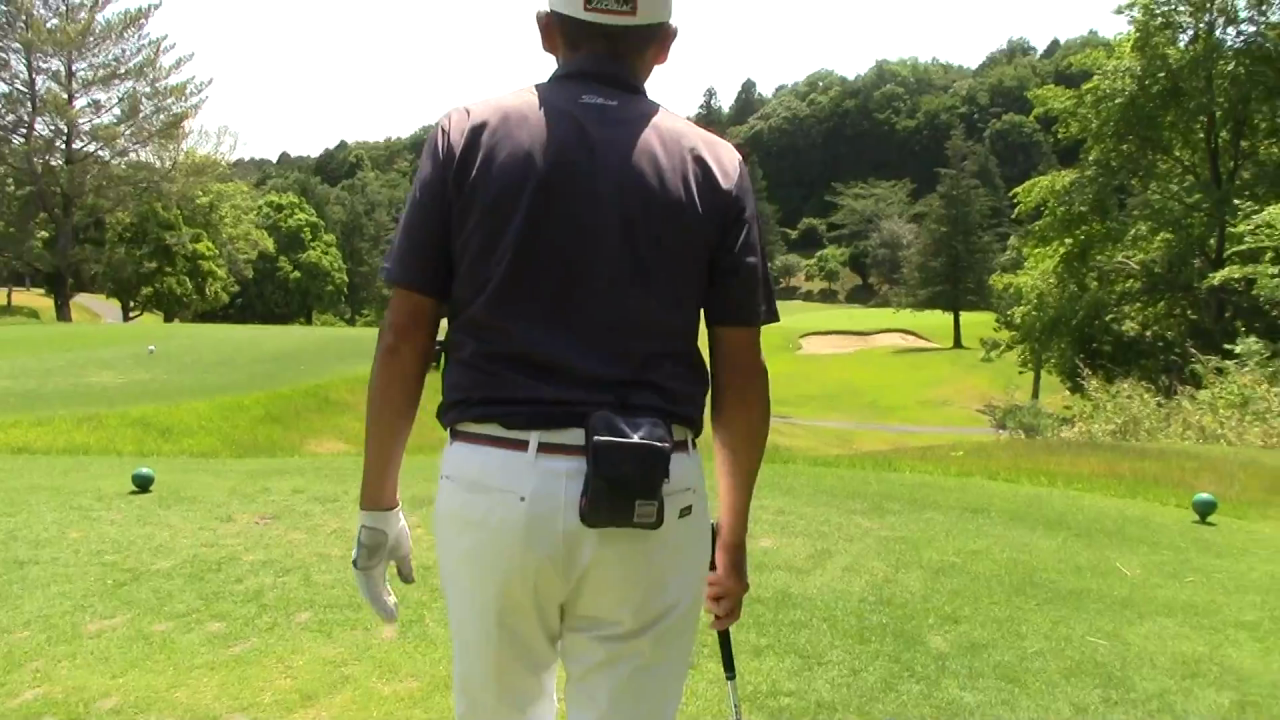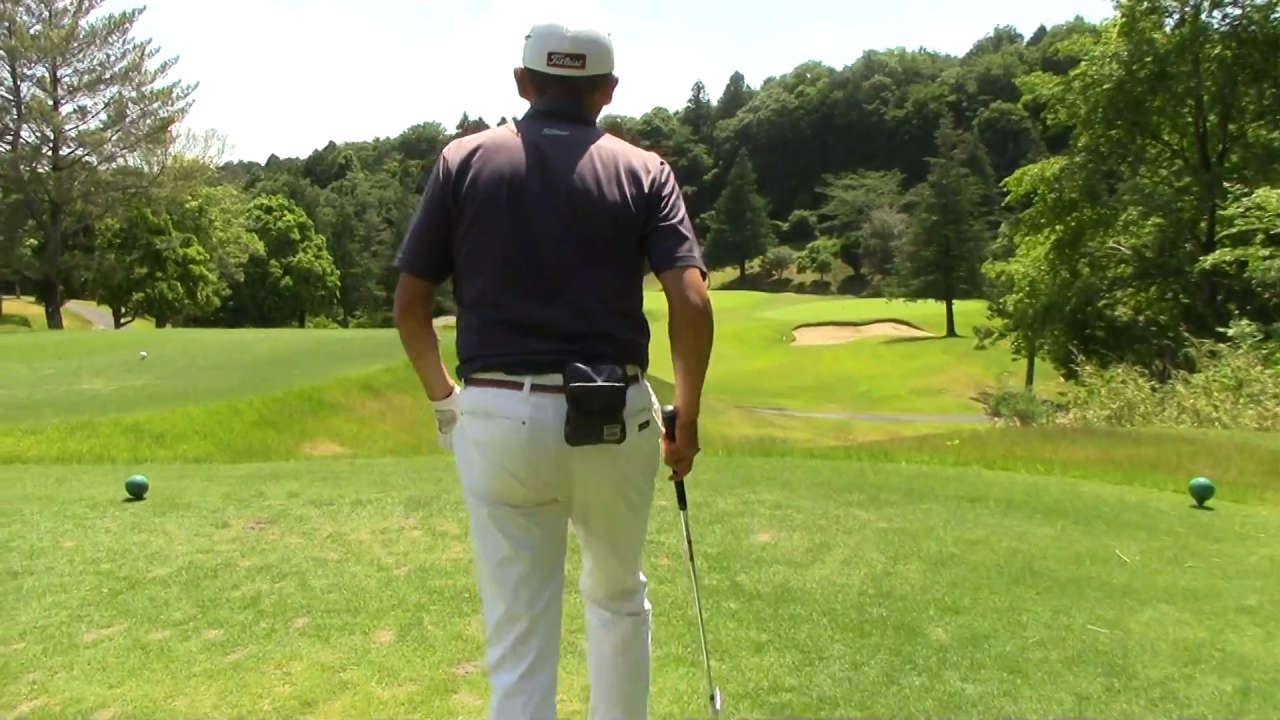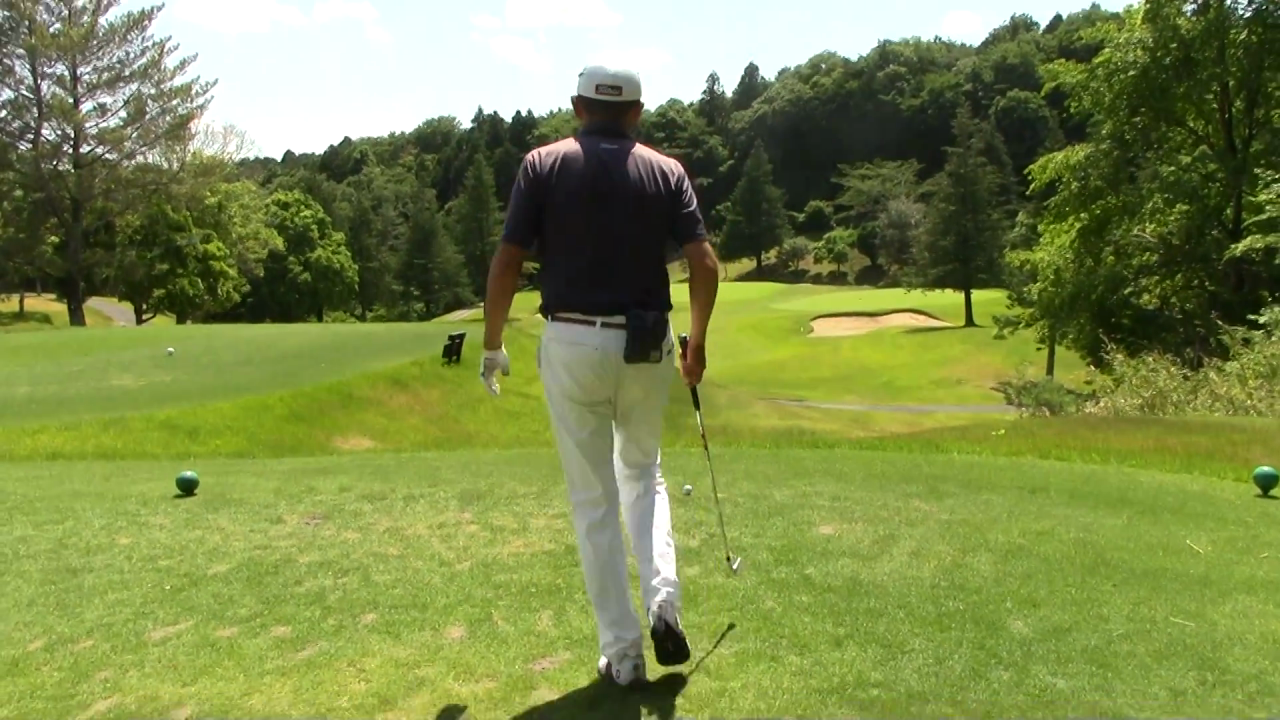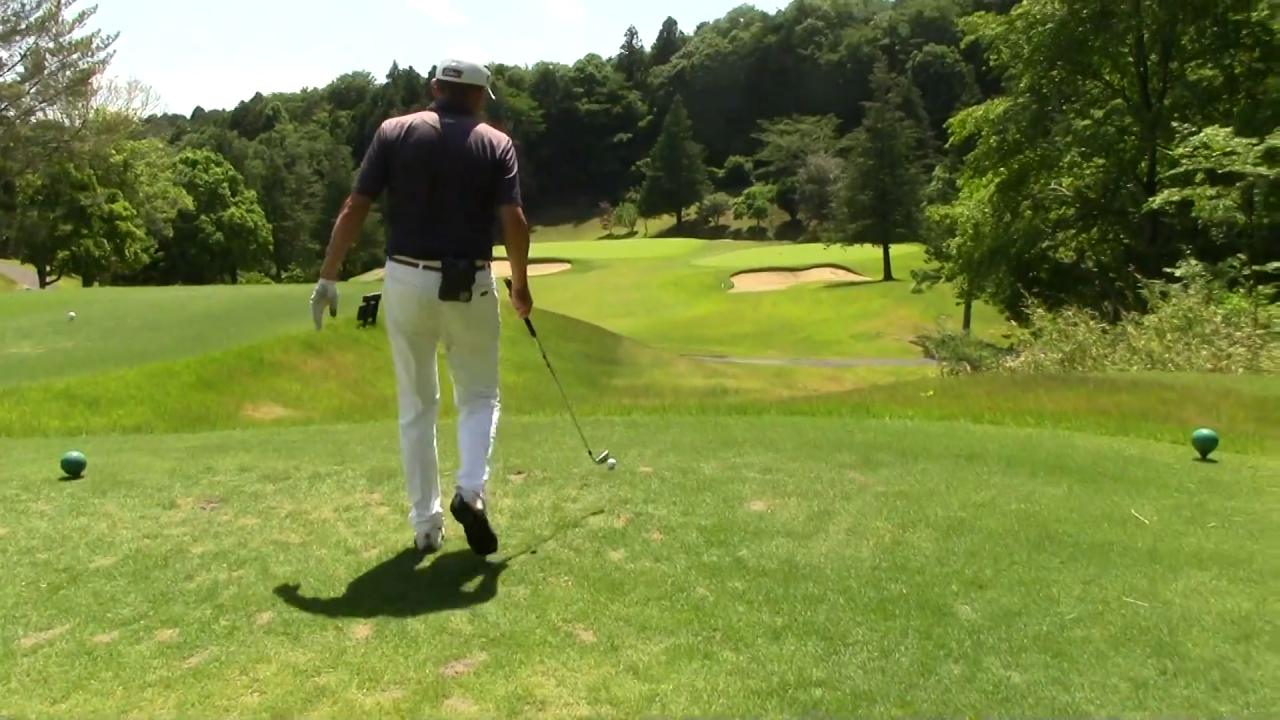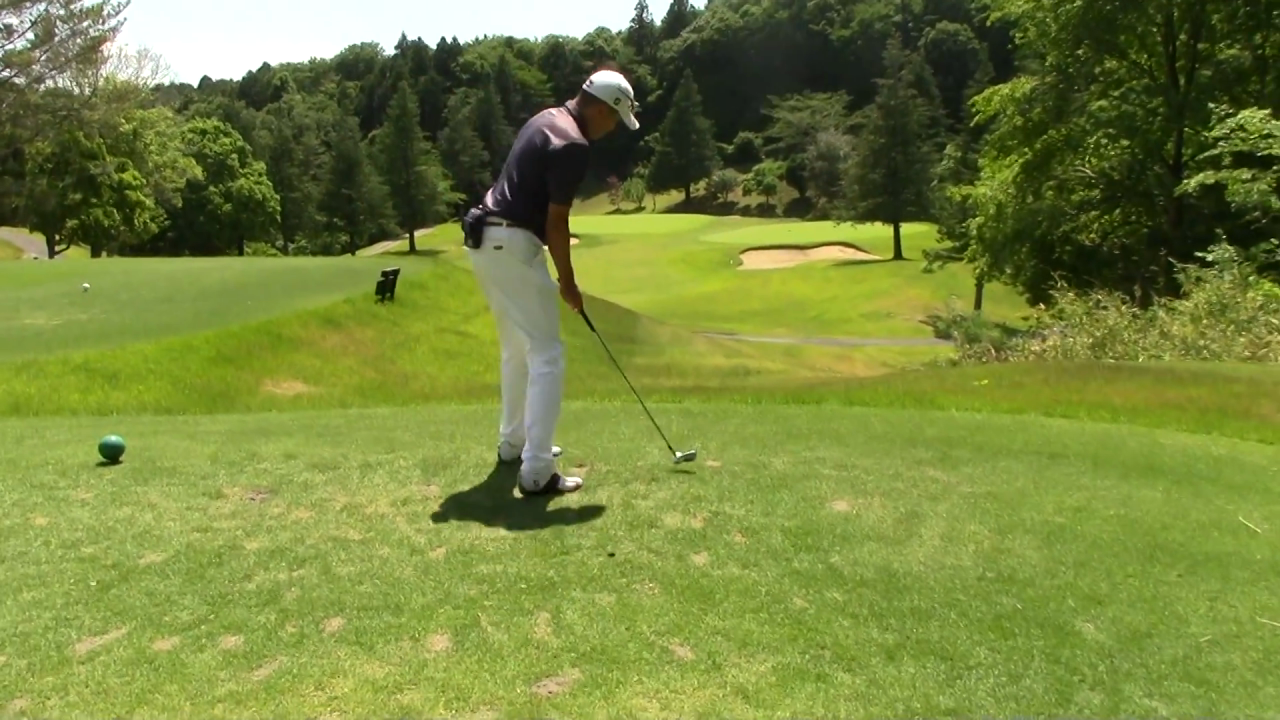
dt=1s
person 1, frame 1
left shoulder: (465, 136)
right shoulder: (712, 165)
left elbow: (403, 338)
right elbow: (741, 372)
left wrist: (378, 504)
right wrist: (733, 535)
left hip: (491, 487)
right hip: (649, 501)
person 1, frame 2
left shoulder: (464, 160)
right shoulder: (643, 171)
left elbow: (410, 302)
right elbow: (691, 302)
left wrist: (442, 394)
right wrist: (686, 413)
left hip: (496, 417)
right hip: (612, 420)
left knee: (519, 648)
right knee: (618, 594)
person 1, frame 3
left shoulder: (543, 164)
right shoulder: (665, 170)
left elbow: (506, 263)
right elbow: (705, 264)
left wrist: (493, 344)
right wrist: (697, 341)
left hip: (571, 346)
right hip: (645, 347)
left knee: (594, 501)
right knee: (644, 478)
left ankle: (622, 653)
right ankle: (663, 602)
person 1, frame 4
left shoulder: (394, 132)
right shoulder: (496, 143)
left elbow: (353, 209)
right elbow: (514, 224)
left wrist: (326, 278)
right wrist: (520, 283)
left hip: (405, 283)
right hip: (470, 286)
left knee: (415, 409)
right knee: (479, 399)
left ankle: (425, 522)
right ankle: (471, 493)
person 1, frame 5
left shoulder: (548, 119)
right shoulder: (573, 144)
right elbow: (555, 222)
right wrist: (567, 281)
left hip: (487, 238)
right hip: (511, 244)
left knee: (518, 346)
right knee: (547, 356)
left ankle: (514, 442)
right ankle: (537, 470)
